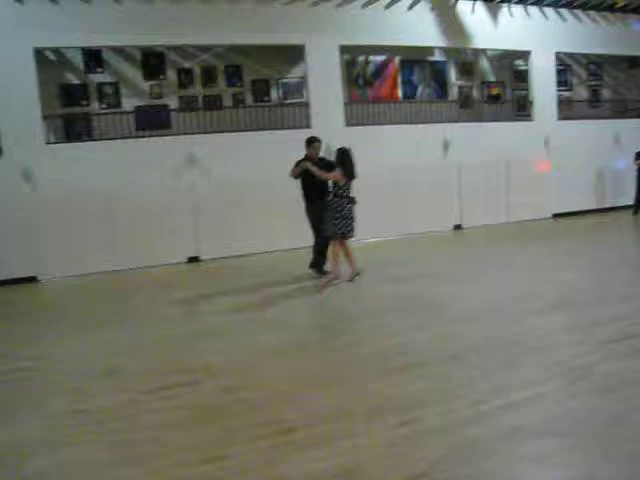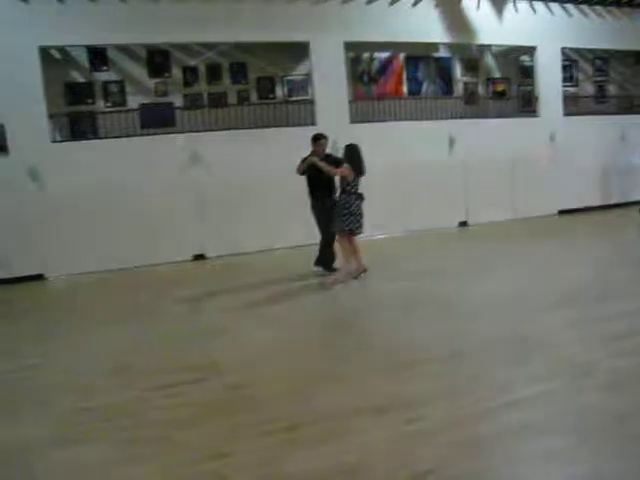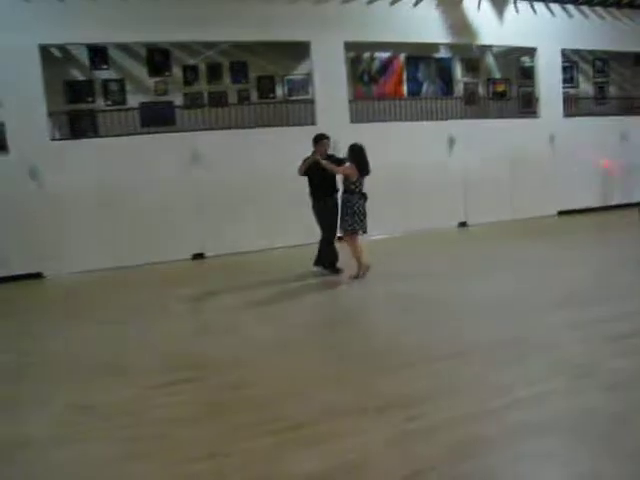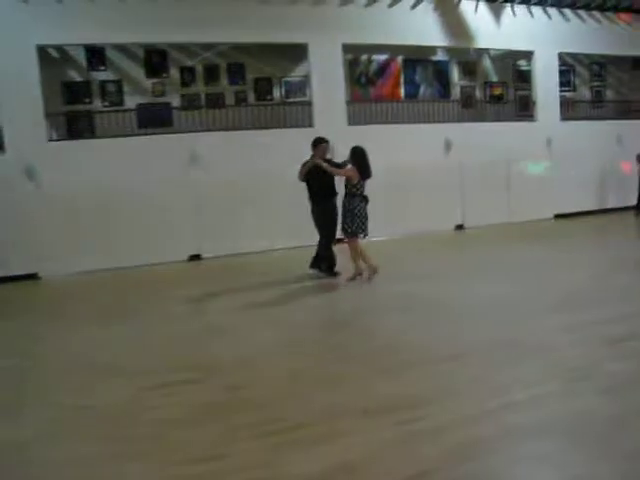
dt=0.1s
person 1, frame 1
left shoulder: (324, 162)
right shoulder: (302, 163)
right elbow: (293, 175)
right wrist: (302, 167)
left hip: (325, 202)
right hip: (313, 204)
left knee: (326, 234)
right knee: (321, 234)
left ankle: (316, 263)
right ankle: (318, 264)
person 1, frame 2
left shoulder: (330, 158)
right shoulder: (309, 160)
left elbow: (344, 164)
right elbow: (299, 171)
right wrist: (309, 162)
left hip: (331, 199)
right hip: (318, 201)
left knee: (331, 231)
right knee: (328, 231)
left ankle: (321, 260)
right ankle: (327, 262)
person 1, frame 3
left shoulder: (331, 158)
right shoulder: (310, 161)
left elbow: (343, 164)
right elbow: (301, 172)
right wrist: (310, 160)
left hip: (332, 199)
right hip: (320, 202)
left knee: (330, 232)
right knee: (328, 233)
left ankle: (320, 261)
right ankle: (331, 264)
person 1, frame 4
left shoulder: (329, 163)
right shoulder: (309, 165)
right elbow: (301, 177)
right wrist: (310, 164)
left hip: (331, 203)
right hip: (319, 206)
left knee: (329, 236)
right knee: (327, 237)
left ankle: (317, 263)
right ankle: (329, 267)
person 2, frame 1
left shoulder: (339, 173)
right shoulder: (347, 172)
left elbow: (324, 176)
left wrist: (309, 166)
left hip: (339, 207)
right hip: (345, 207)
left knee: (334, 239)
right knee: (342, 240)
left ankle: (335, 271)
right ankle: (354, 268)
person 2, frame 2
left shoulder: (348, 169)
right shoulder: (356, 169)
left elbow: (332, 171)
left wrist: (317, 161)
left hip: (347, 203)
right hip: (353, 203)
left knee: (343, 236)
right knee: (350, 237)
left ankle: (349, 266)
right ankle: (359, 265)
person 2, frame 3
left shoulder: (351, 168)
right shoulder: (360, 168)
left elbow: (335, 170)
left wrist: (321, 161)
left hip: (351, 203)
right hip: (356, 202)
left knee: (350, 237)
right knee: (352, 237)
left ankle: (363, 264)
right ankle: (360, 266)
person 2, frame 4
left shoulder: (352, 170)
right shoulder: (361, 171)
left elbow: (336, 172)
left wrist: (321, 163)
left hip: (353, 206)
right hip: (358, 205)
left knee: (352, 239)
right knee: (352, 239)
left ankle: (371, 266)
right ankle: (358, 269)
